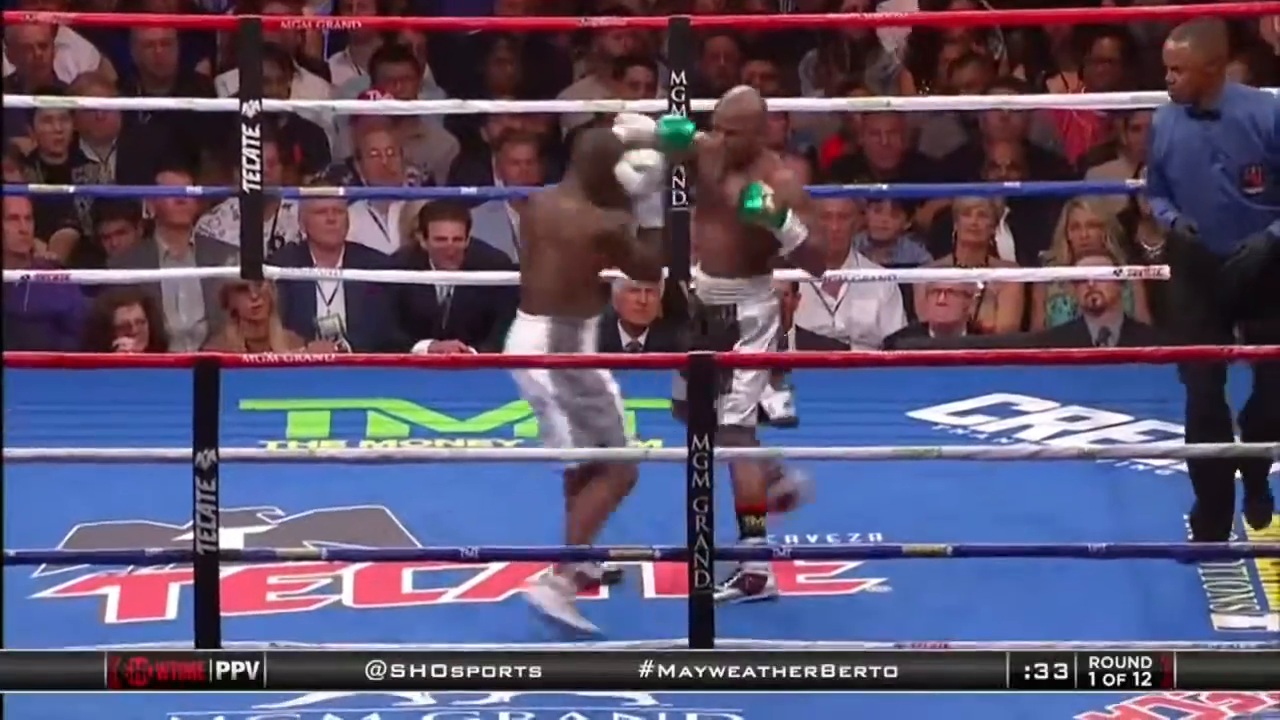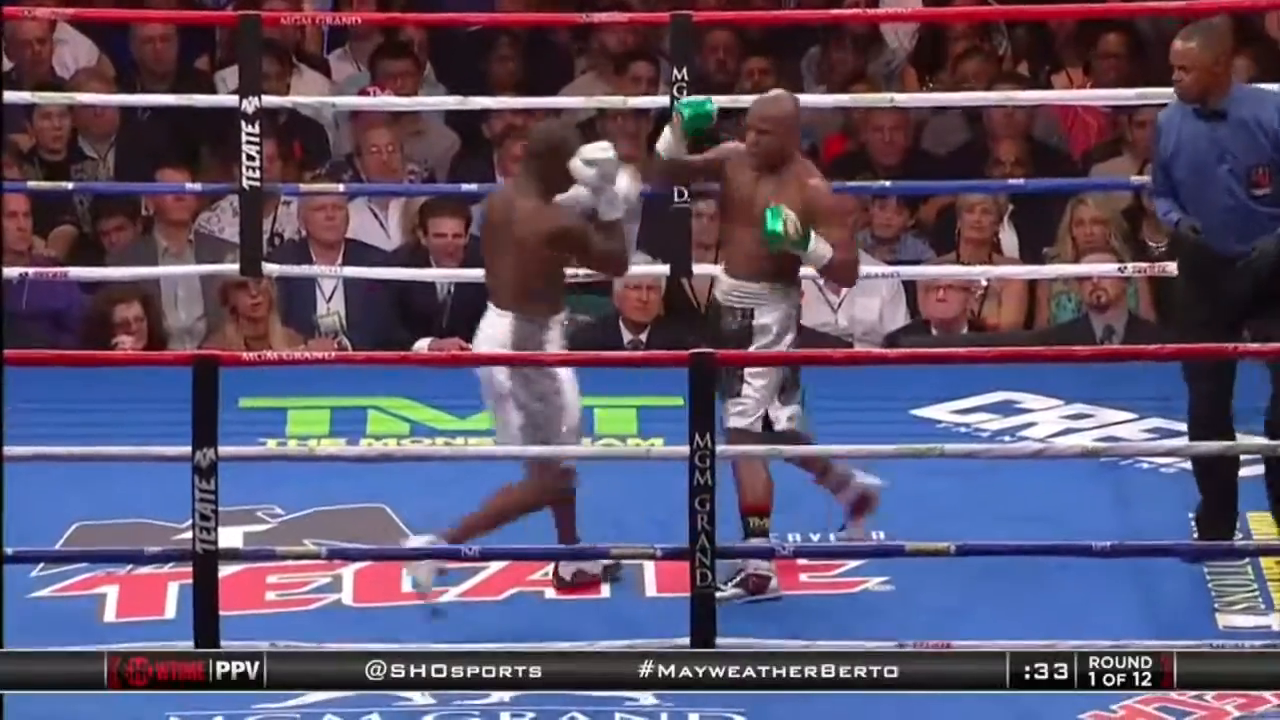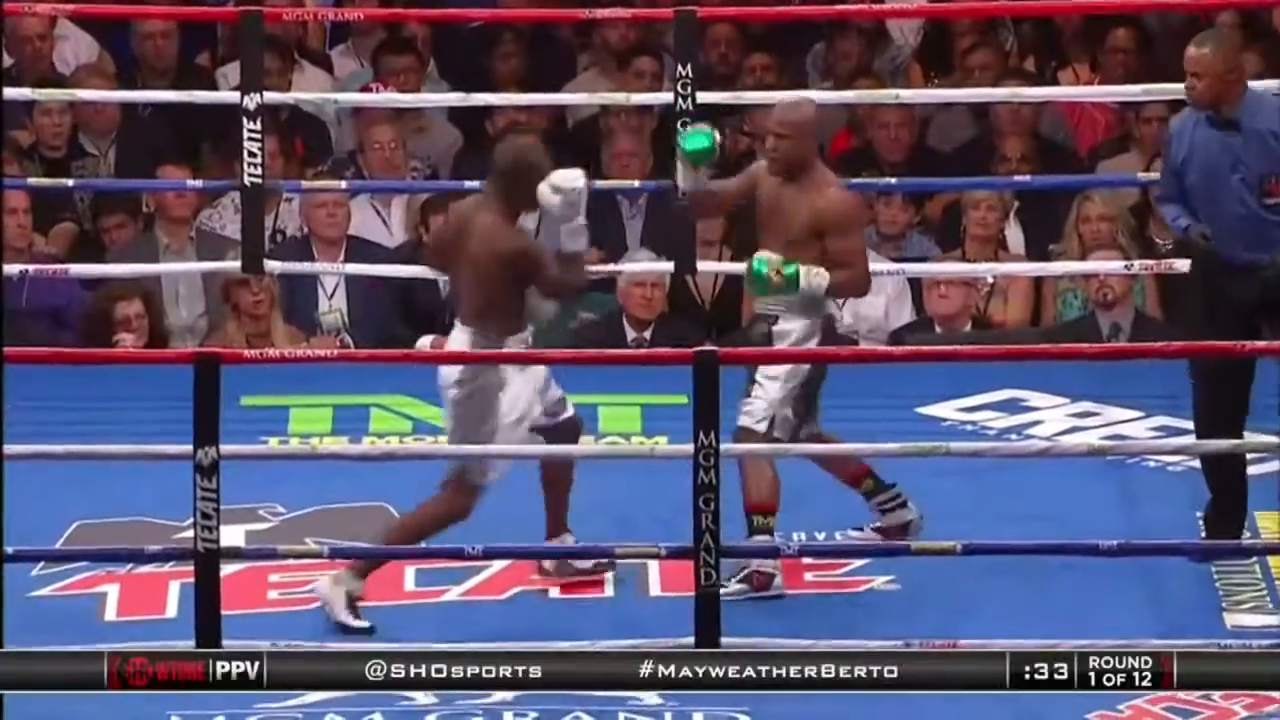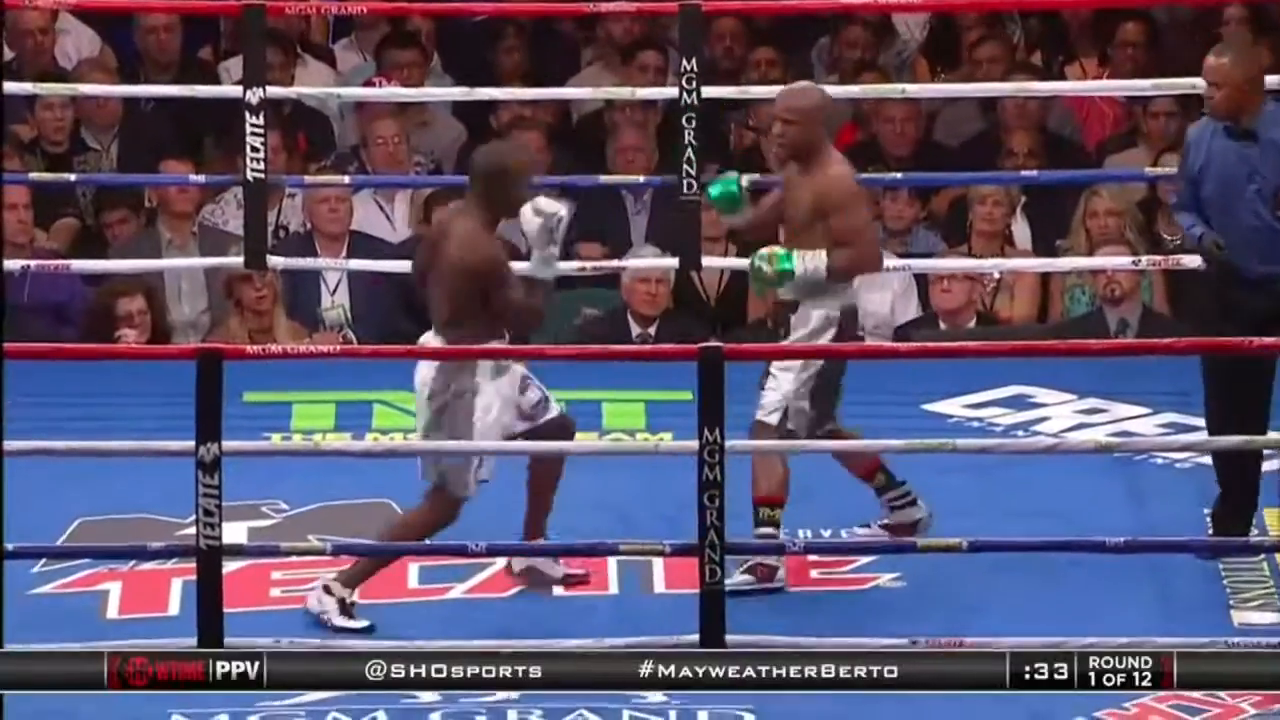
dt=0.1s
person 1, frame 1
right shoulder: (1164, 123)
right elbow: (1156, 193)
right wrist: (1172, 220)
right hip: (1197, 272)
right knee: (1203, 396)
right ankle: (1211, 523)
person 1, frame 2
right shoulder: (1170, 123)
right elbow: (1161, 193)
right wrist: (1177, 222)
right hip: (1206, 272)
right knee: (1207, 400)
right ankle: (1216, 523)
person 1, frame 3
right shoulder: (1182, 130)
right elbow: (1169, 200)
right wrist: (1187, 228)
right hip: (1219, 279)
right knee: (1216, 406)
right ankle: (1224, 522)
person 1, frame 4
right shoulder: (1200, 139)
right elbow: (1185, 208)
right wrist: (1202, 237)
right hip: (1232, 291)
right knee: (1229, 411)
right ankle: (1229, 524)
person 2, frame 1
left shoulder: (782, 183)
right shoulder: (704, 152)
left elbow: (817, 263)
left wrist: (779, 222)
right wrist: (668, 139)
left hip: (749, 312)
right hip: (705, 301)
left knee: (733, 431)
right knee: (693, 409)
left ankle: (757, 568)
right ankle: (779, 481)
person 2, frame 2
left shoulder: (814, 192)
right shoulder: (734, 159)
left elbow: (847, 272)
right elbow: (664, 172)
left wrist: (804, 242)
right wrist: (678, 128)
left hip: (769, 319)
right hip: (732, 310)
left knee: (742, 434)
right knee: (769, 426)
left ankle: (760, 569)
right ankle: (854, 487)
person 2, frame 3
left shoulder: (832, 201)
right shoulder: (762, 174)
left elbow: (858, 281)
right elbow: (701, 205)
left wrist: (797, 276)
right wrist: (691, 161)
left hip: (797, 327)
right hip: (767, 320)
left knee: (752, 436)
right knee: (801, 432)
left ankle: (764, 566)
right ankle: (897, 513)
person 2, frame 4
left shoulder: (834, 181)
right shoulder: (795, 173)
left elbow: (867, 258)
right elbow: (760, 225)
left wrist: (793, 265)
right wrist: (727, 203)
left hip: (820, 317)
right hip: (808, 312)
left knee: (767, 427)
right knee: (816, 426)
left ankle: (767, 561)
right ankle: (905, 511)
person 3, frame 1
left shoulder: (540, 203)
right shoulder: (602, 225)
right elbow: (649, 270)
left wrist: (632, 198)
right wrist: (650, 200)
left hip: (529, 340)
right hip: (561, 349)
left knee: (583, 455)
right knee: (616, 473)
left ankle: (576, 563)
right ankle: (556, 582)
person 3, frame 2
left shoulder: (500, 198)
right shoulder: (557, 224)
right elbow: (614, 261)
left wrist: (578, 199)
right wrist: (610, 202)
left hip: (504, 332)
right hip: (524, 347)
left knee: (559, 456)
right knee: (550, 480)
left ankle: (570, 558)
right ankle: (438, 547)
person 3, frame 3
left shoulder: (465, 212)
right shoulder: (514, 243)
left elbow: (436, 255)
right elbow: (568, 288)
right wrist: (569, 224)
left hip: (502, 353)
right hip: (486, 366)
left knee: (566, 431)
right knee: (458, 497)
right ankle: (345, 582)
person 3, frame 4
left shoulder: (453, 219)
right shoulder: (484, 254)
left elbow: (424, 274)
right elbow: (524, 323)
right wrist: (545, 254)
left hip: (486, 364)
right hip: (463, 376)
left knee: (556, 431)
right knee: (442, 507)
left ankle: (532, 556)
right ankle: (333, 590)
